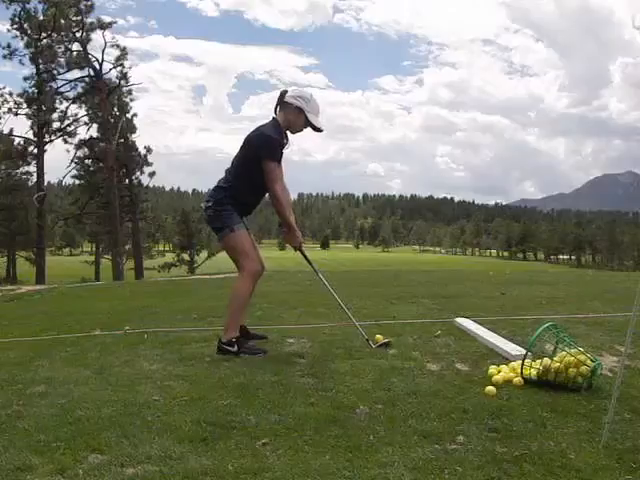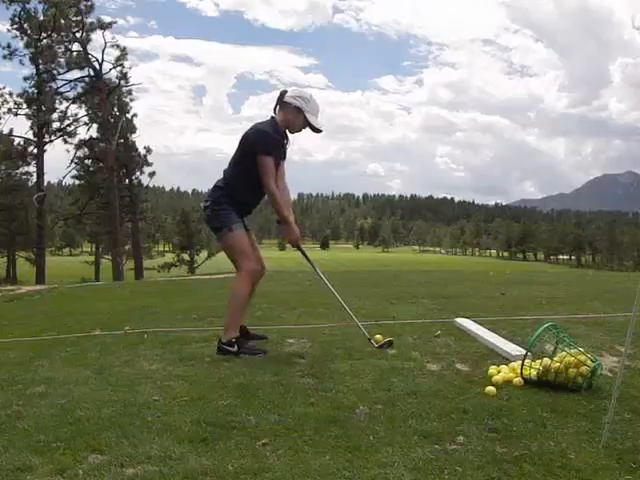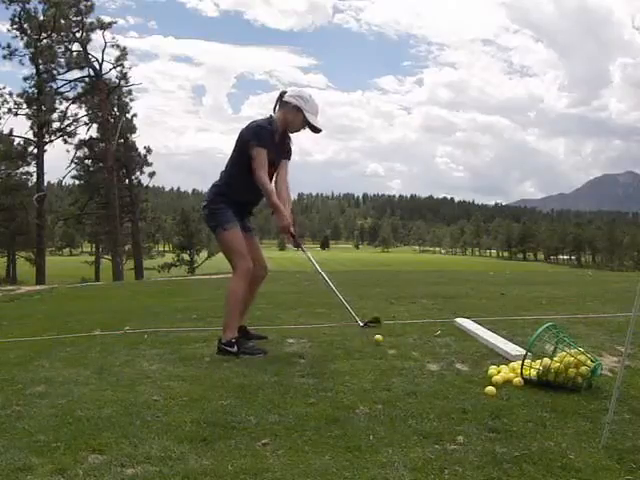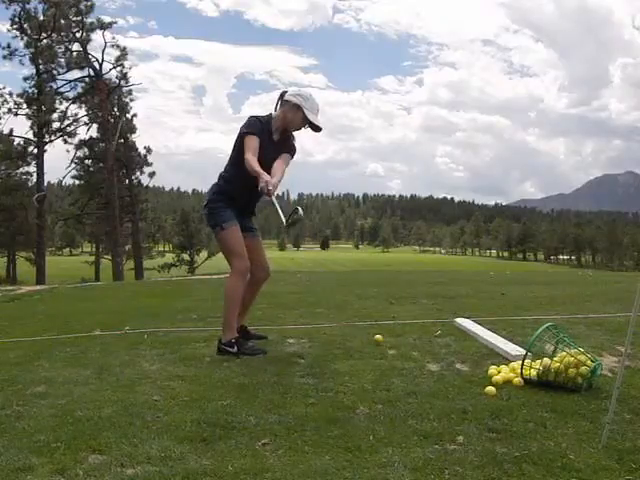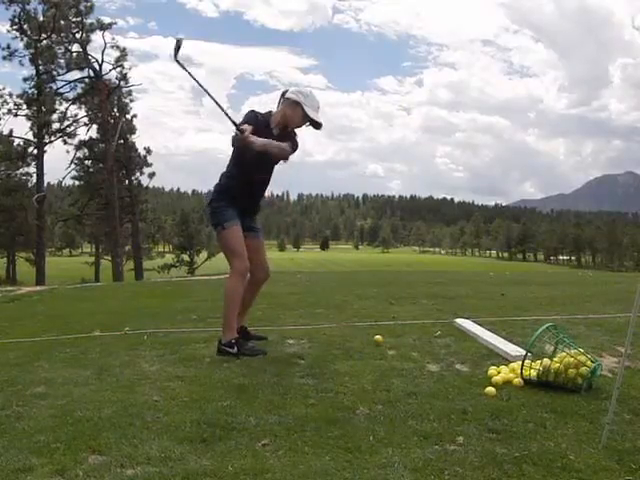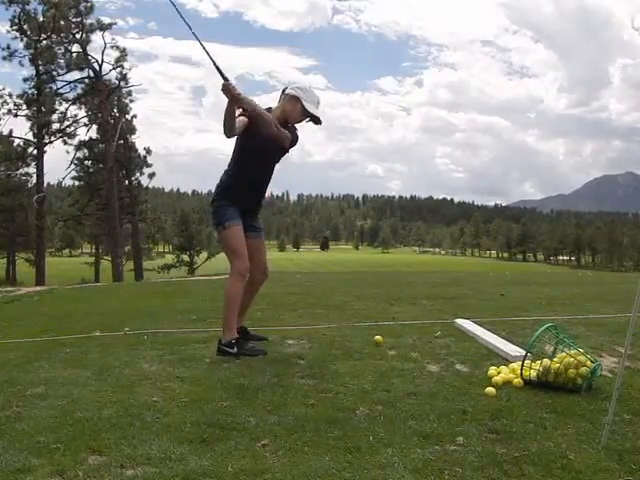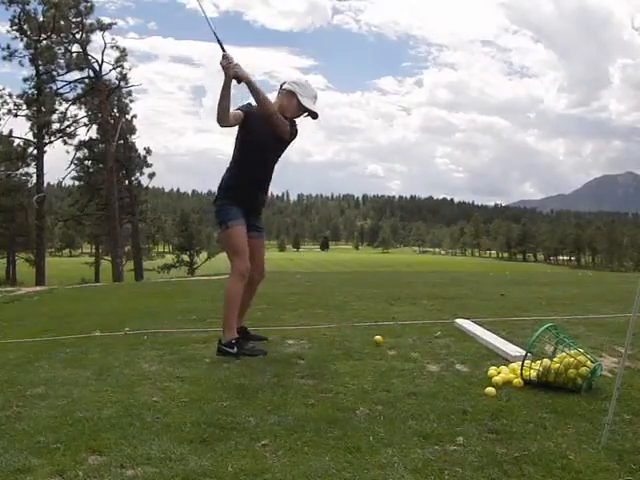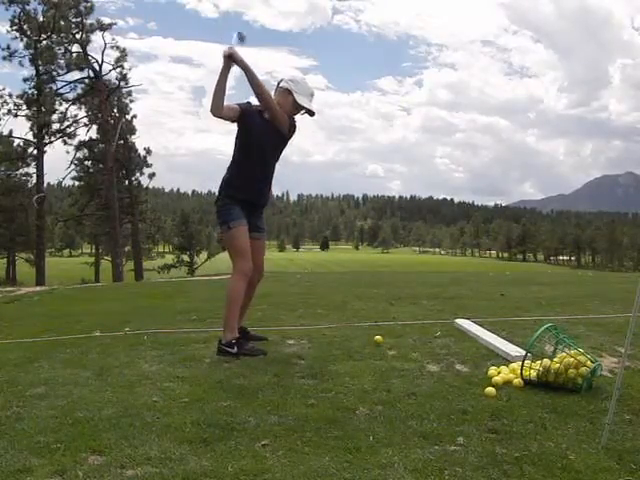
dt=0.3s
person 1, frame 1
left shoulder: (276, 138)
right shoulder: (268, 137)
left elbow: (281, 186)
right elbow: (274, 189)
left wrist: (292, 225)
right wrist: (290, 228)
left hip: (231, 209)
right hip: (223, 207)
left knee: (256, 268)
right knee: (250, 268)
left ankle: (237, 327)
right ankle: (228, 340)
person 1, frame 2
left shoulder: (279, 140)
right shoulder: (264, 133)
left elbow: (281, 185)
right elbow: (269, 185)
left wrist: (291, 222)
right wrist: (287, 223)
left hip: (234, 210)
right hip: (222, 206)
left knee: (257, 269)
right knee: (248, 268)
left ankle: (237, 328)
right ankle: (228, 340)
person 1, frame 3
left shoulder: (284, 144)
right shoulder: (258, 129)
left elbow: (281, 181)
right elbow: (260, 174)
left wrist: (287, 214)
right wrist: (278, 210)
left hip: (240, 210)
right hip: (221, 204)
left knee: (259, 270)
right knee: (244, 267)
left ankle: (237, 327)
right ankle: (228, 340)
person 1, frame 4
left shoulder: (288, 144)
right shoulder: (255, 124)
left elbow: (279, 169)
right elbow: (248, 158)
left wrist: (273, 183)
right wrist: (262, 176)
left hip: (243, 210)
right hip: (222, 203)
left knee: (261, 271)
right knee: (241, 267)
left ankle: (237, 326)
right ankle: (228, 340)
person 1, frame 5
left shoulder: (290, 141)
right shoulder: (254, 118)
left elbow: (276, 148)
right elbow: (238, 142)
left wrist: (255, 141)
right wrist: (241, 137)
left hip: (248, 209)
right hip: (225, 201)
left knee: (261, 272)
right knee: (240, 267)
left ankle: (238, 327)
right ankle: (227, 340)
person 1, frame 6
left shoulder: (290, 136)
right shoulder: (249, 115)
left elbow: (272, 130)
right elbow: (230, 131)
left wrist: (248, 104)
right wrist: (233, 102)
left hip: (250, 209)
right hip: (227, 202)
left knee: (260, 272)
right knee: (241, 268)
left ankle: (237, 327)
right ankle: (228, 340)
person 1, frame 7
left shoulder: (289, 131)
right shoulder: (249, 112)
left elbow: (271, 115)
right elbow: (223, 120)
left wrist: (247, 79)
right wrist: (228, 80)
left hip: (254, 207)
right hip: (230, 201)
left knee: (257, 272)
right knee: (242, 267)
left ankle: (237, 327)
right ankle: (228, 340)
person 1, frame 8
left shoulder: (288, 127)
right shoulder: (247, 112)
left elbow: (267, 103)
right elbow: (217, 110)
left wrist: (244, 65)
right wrist: (226, 68)
left hip: (256, 207)
right hip: (232, 201)
left knee: (256, 272)
right knee: (243, 268)
left ankle: (237, 328)
right ankle: (228, 340)
